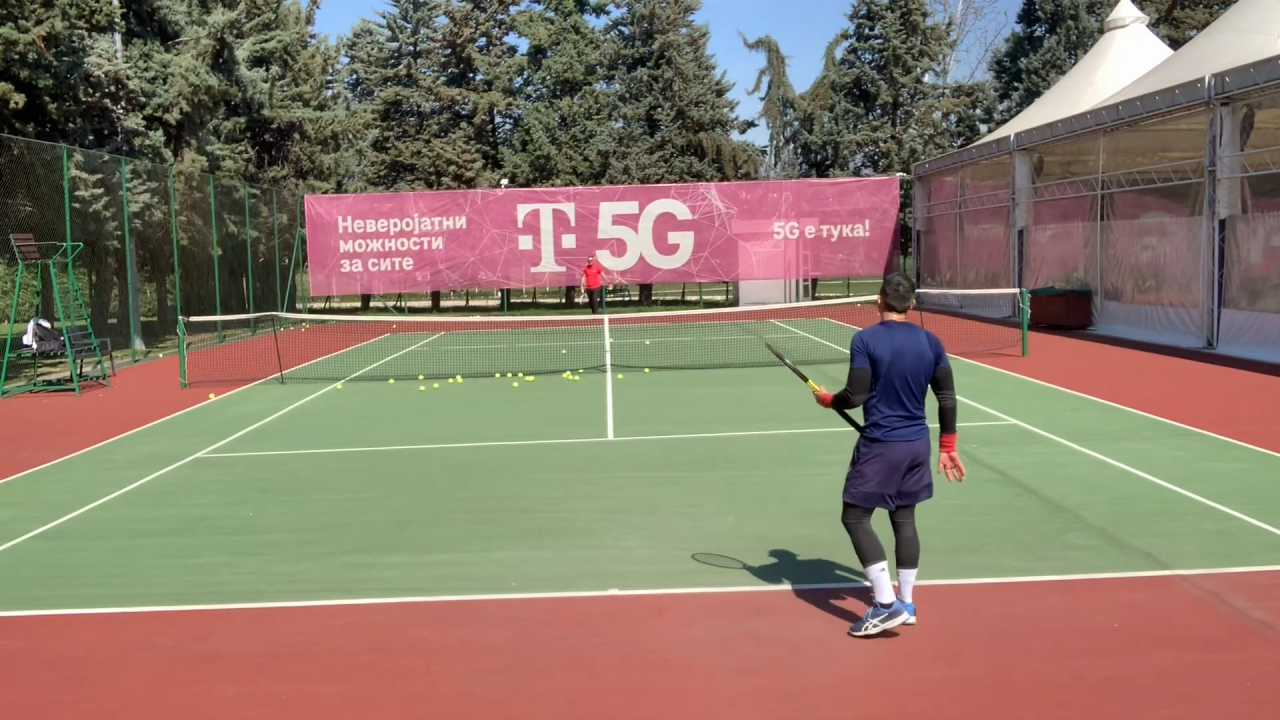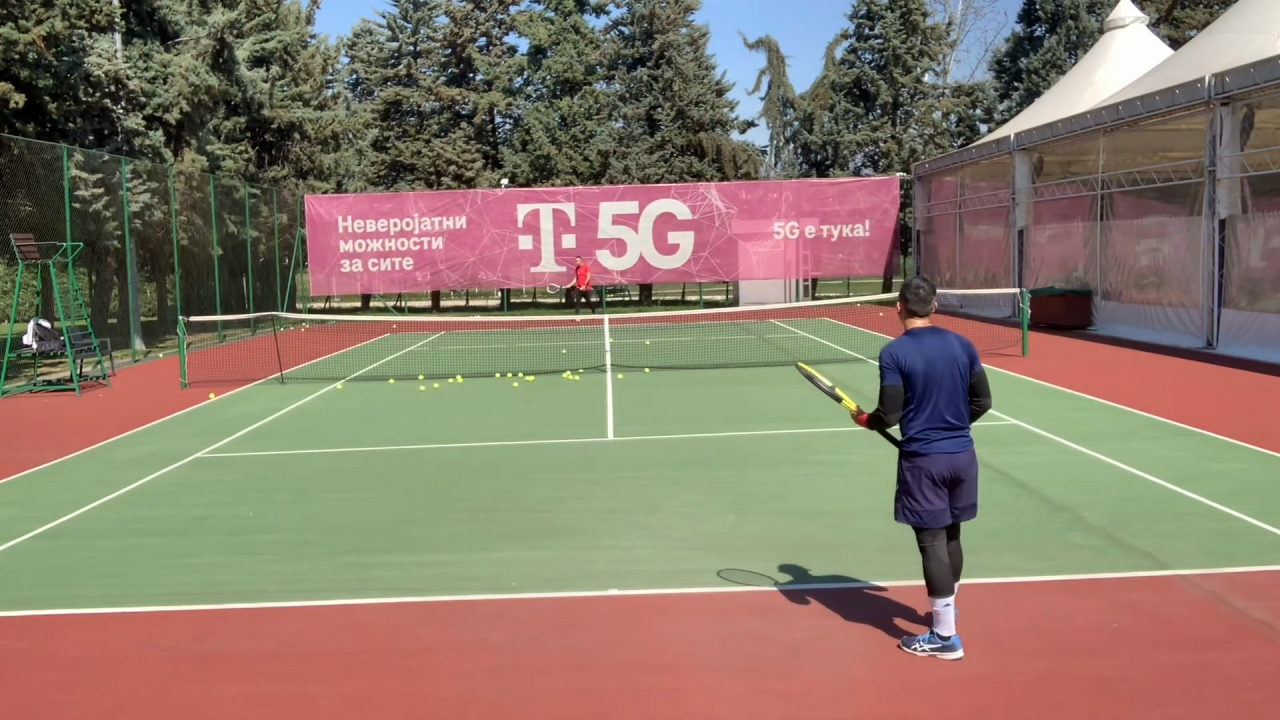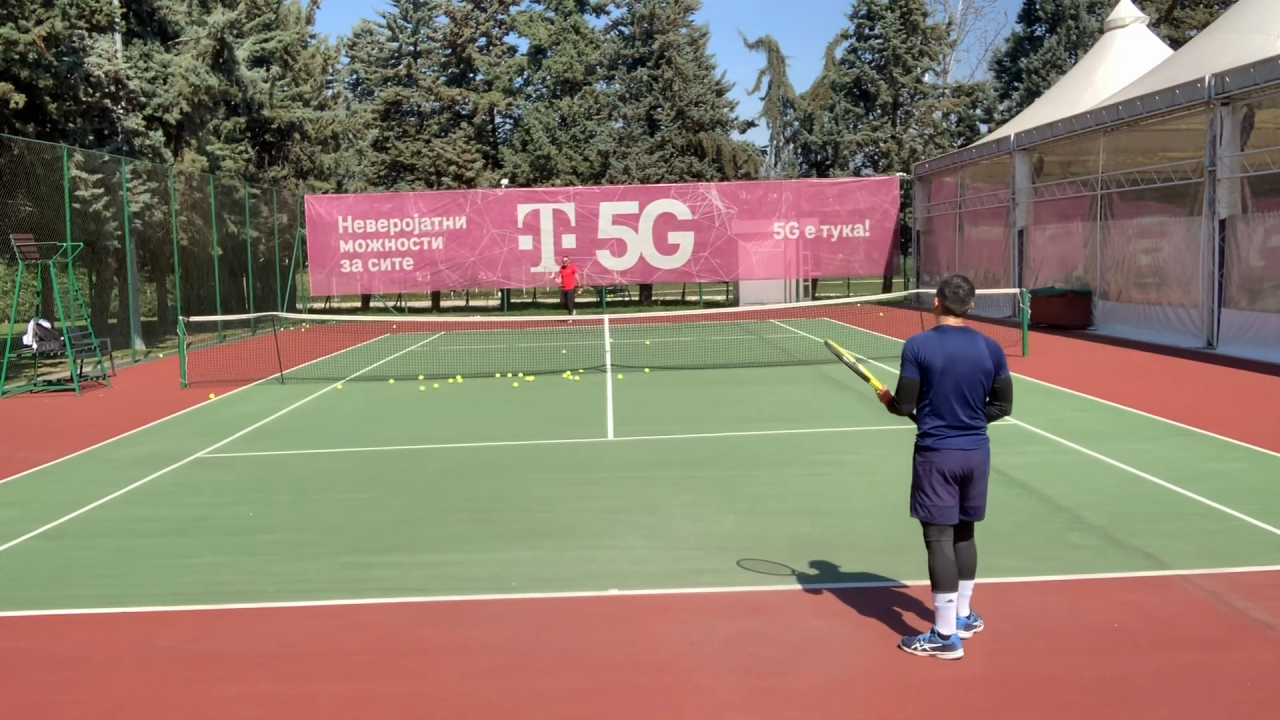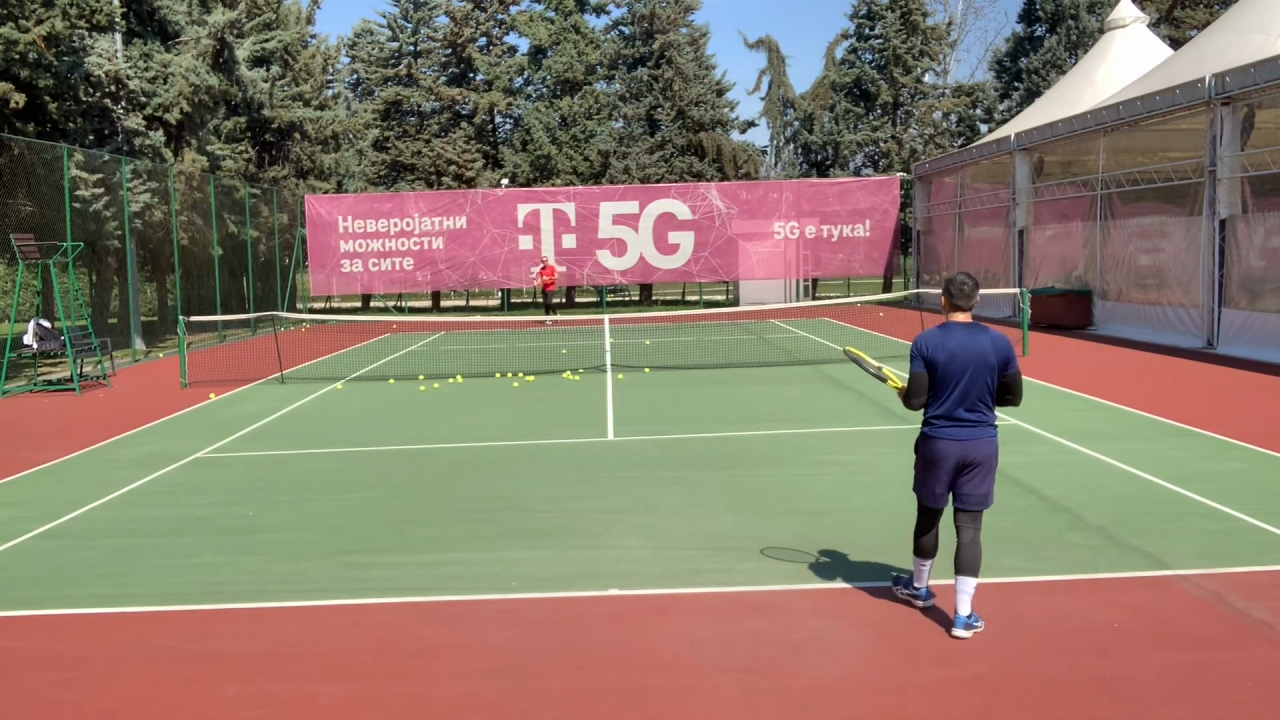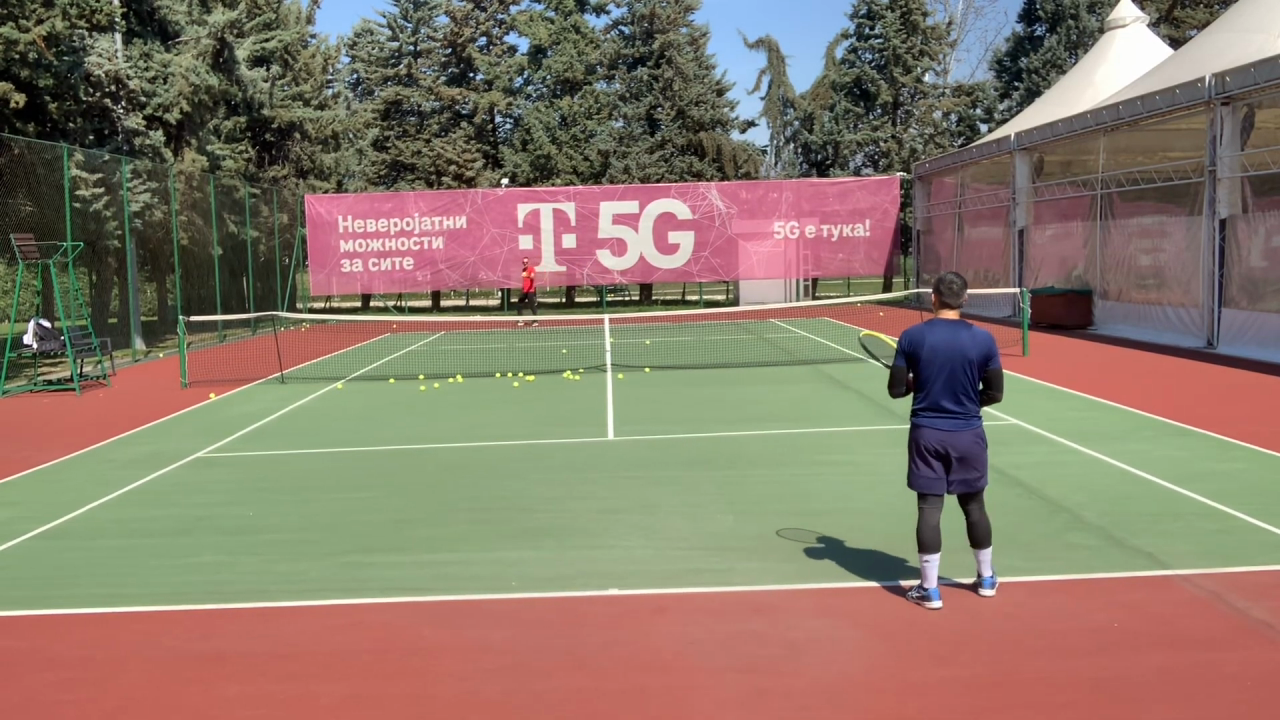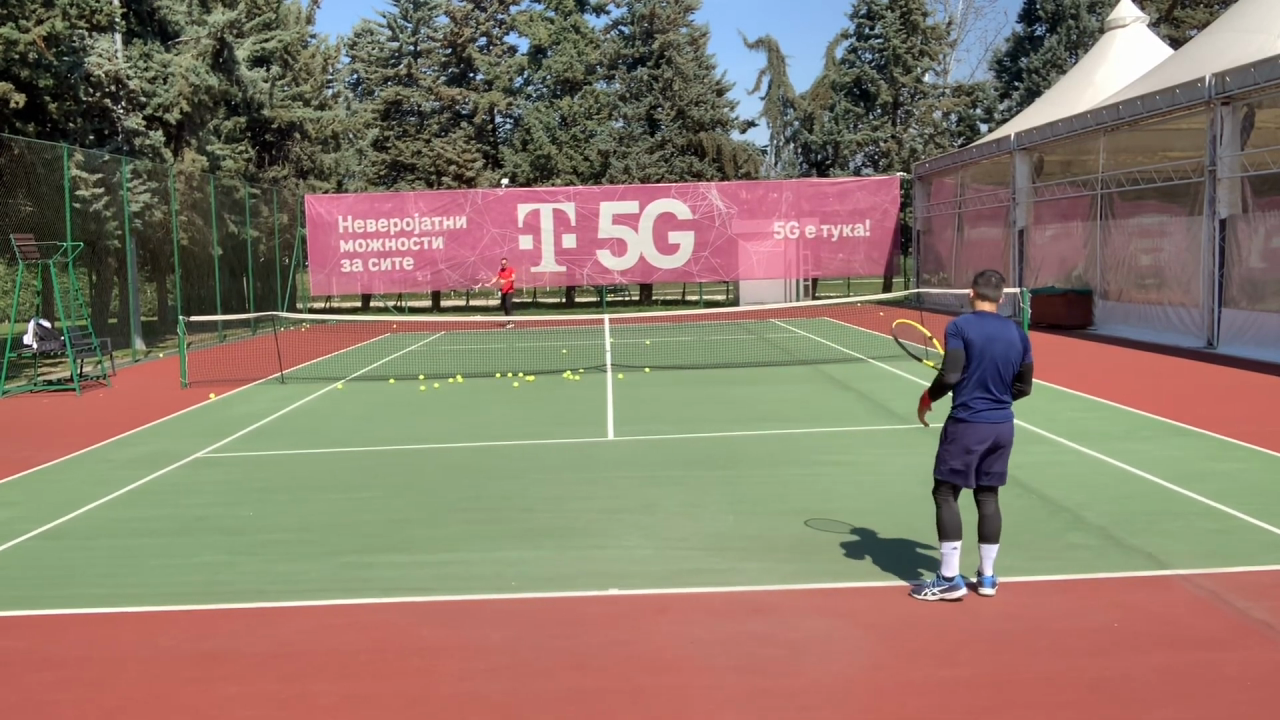
dt=0.7s
person 1, frame 1
left shoulder: (865, 340)
right shoulder: (931, 343)
left elbow: (854, 396)
right elbow: (947, 398)
left wrist: (827, 400)
right wrist: (948, 446)
left hip: (880, 446)
right hip: (917, 443)
left knee: (855, 517)
right knee: (904, 519)
left ankle: (885, 604)
right ankle: (902, 601)
person 1, frame 2
left shoulder: (894, 353)
right shoulder: (963, 345)
left elbow: (889, 416)
right elbow: (982, 402)
left wrist: (863, 419)
left hip: (922, 458)
right hip: (962, 454)
left knee: (932, 543)
right knee: (951, 535)
left ankle: (945, 636)
right ankle: (945, 612)
person 1, frame 3
left shoulder: (918, 346)
right shoulder: (991, 348)
left elbow: (904, 406)
right elbow: (1003, 405)
left wrist: (887, 398)
left hip: (936, 455)
right hip: (976, 453)
left knee: (938, 538)
right knee: (963, 534)
left ankle: (944, 634)
right ankle: (963, 616)
person 1, frame 4
left shoulder: (925, 342)
right shoulder: (999, 343)
left elbow: (914, 400)
right elbow: (1013, 397)
left wrist: (903, 394)
left hip: (937, 443)
right hip: (981, 444)
left knee: (928, 516)
right knee: (969, 528)
left ankle: (918, 587)
right ankle: (964, 615)
person 1, frame 5
left shoulder: (912, 337)
right shoulder: (983, 339)
left elbow: (896, 389)
right elbow: (994, 394)
left hip: (926, 434)
right hip: (968, 435)
left knee: (929, 509)
right knee: (974, 506)
left ankle: (929, 589)
right ankle: (986, 579)
person 1, frame 6
left shoulder: (960, 326)
right shoulder: (1018, 334)
left elbow: (950, 376)
right elbow: (1023, 387)
left wrist: (927, 397)
left hip: (966, 425)
right hip: (1002, 425)
left knee: (945, 495)
right knee: (988, 498)
left ankle: (949, 578)
right ankle: (987, 576)
